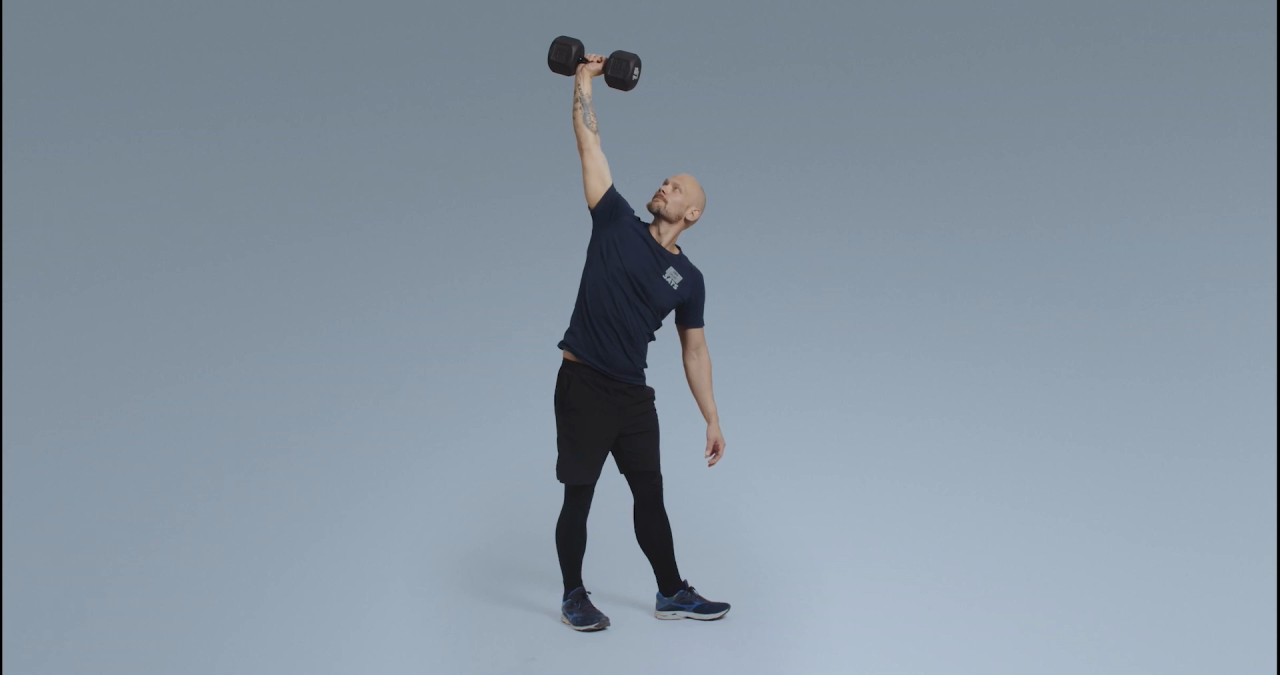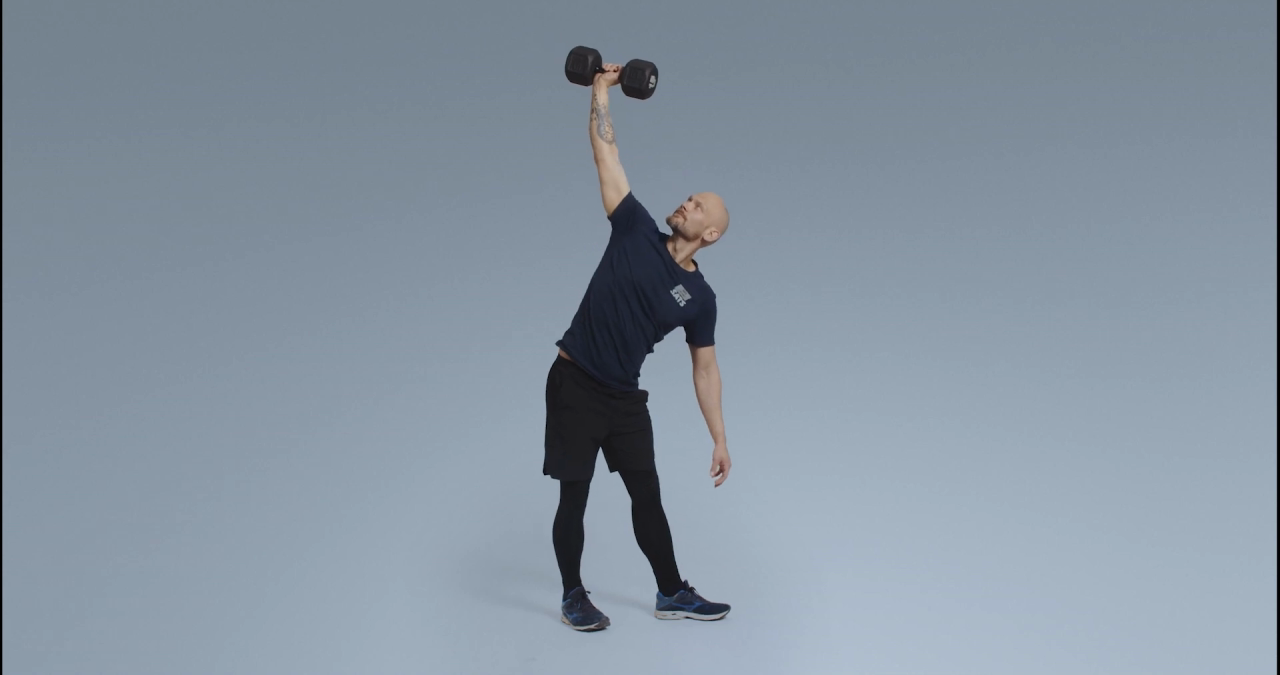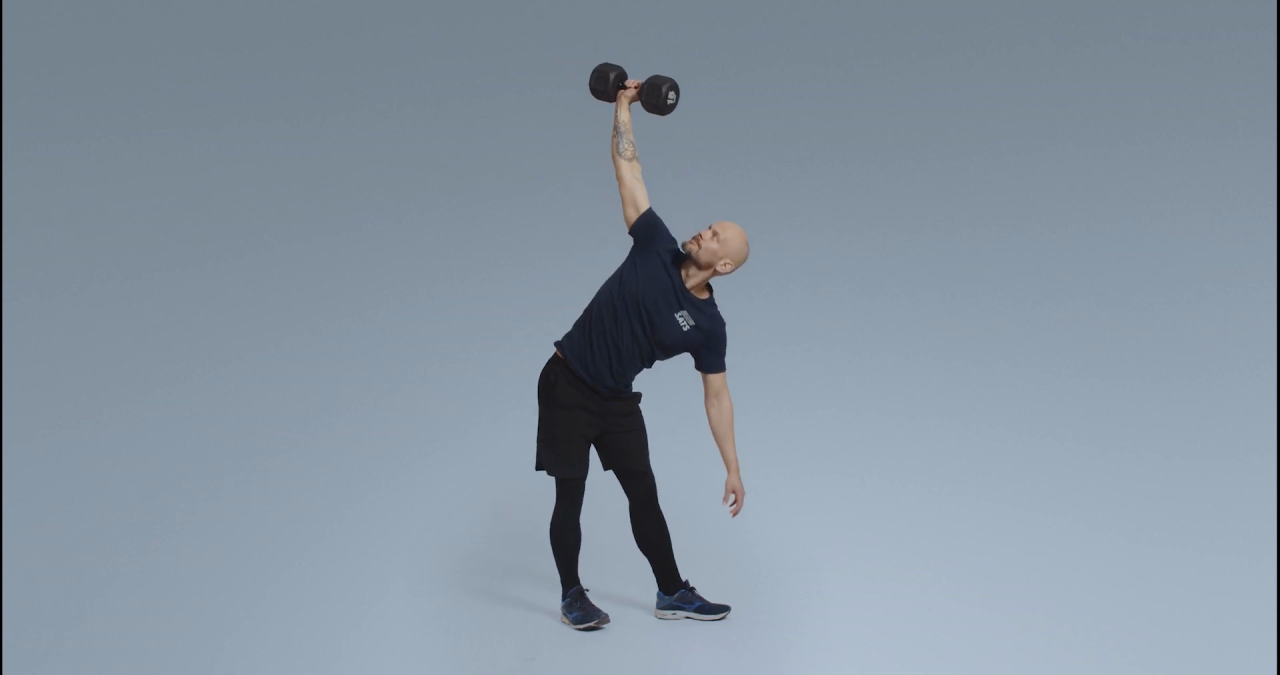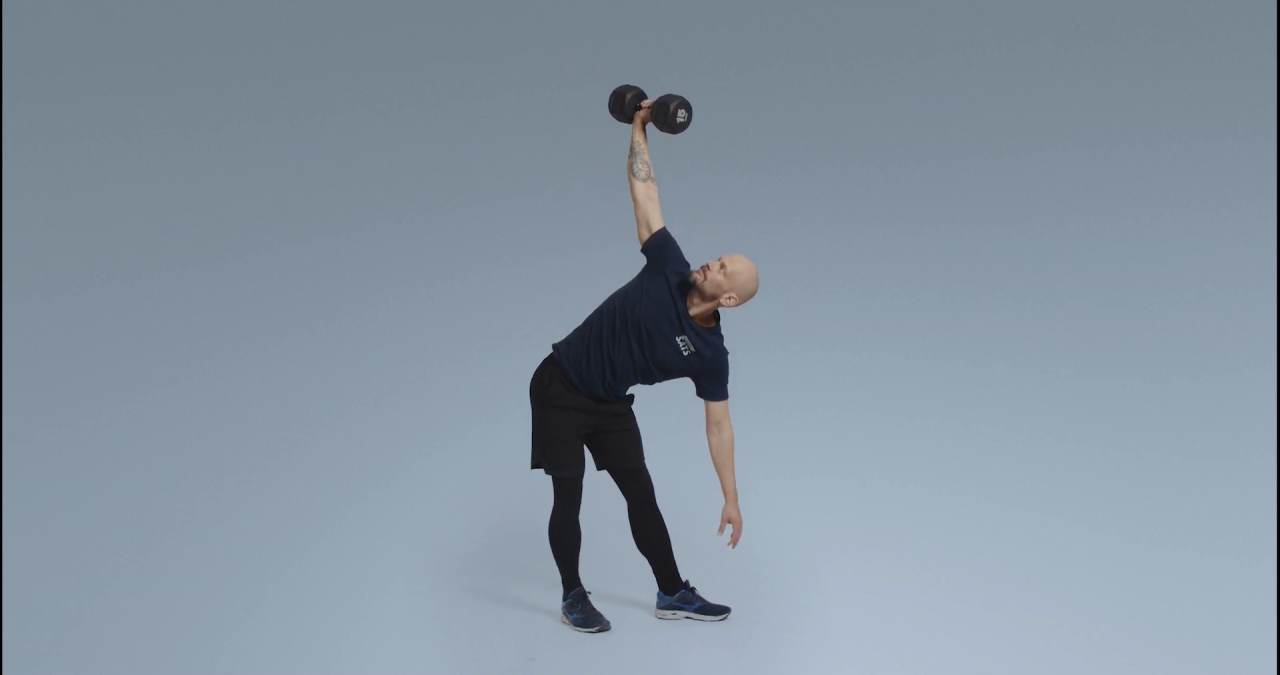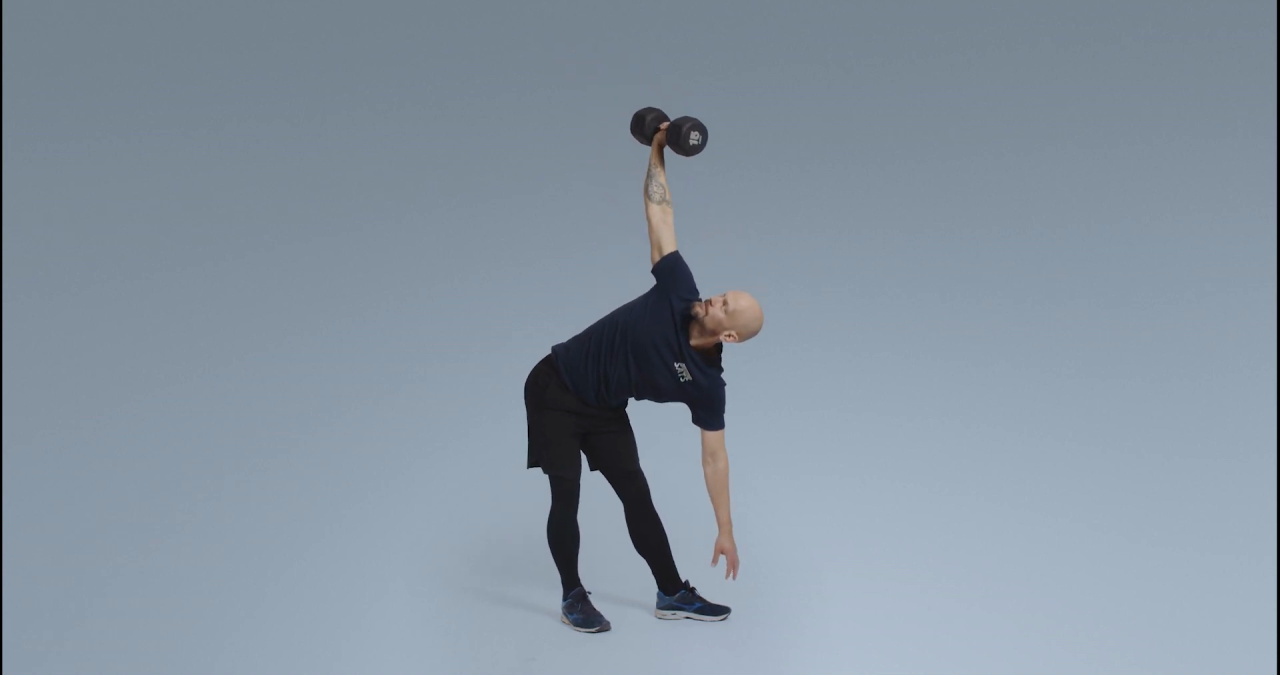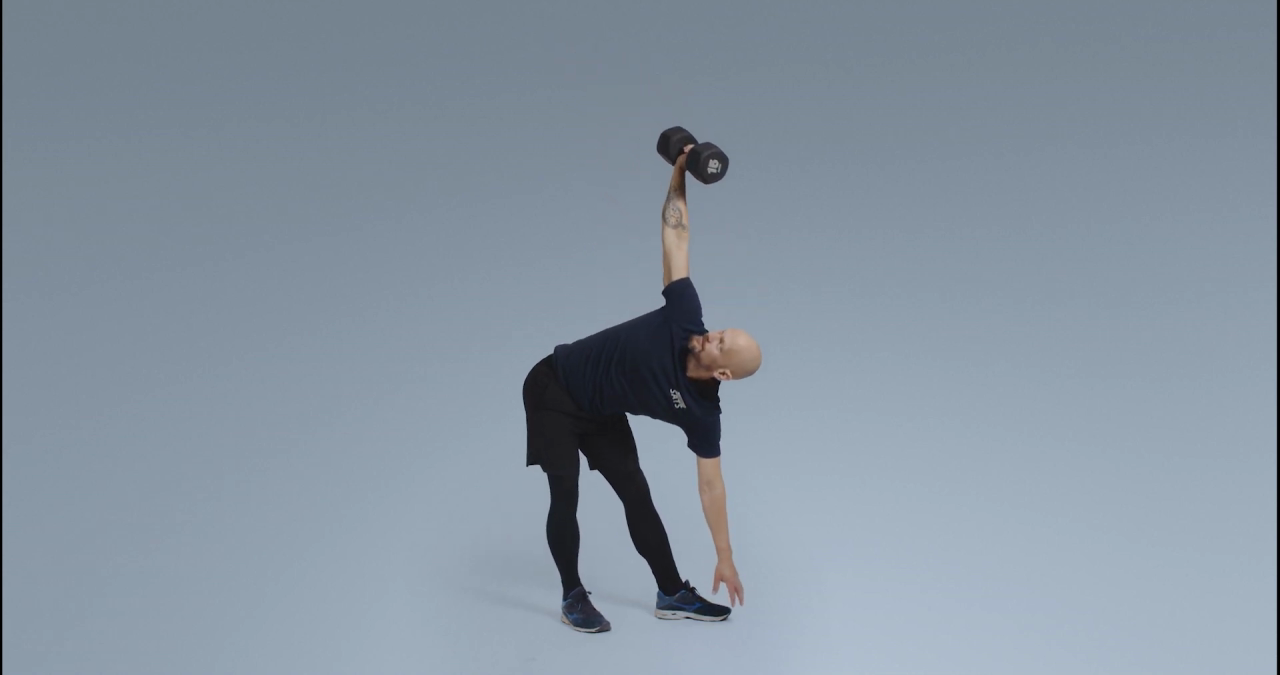
dt=0.4s
person 1, frame 1
left shoulder: (688, 279)
right shoulder: (617, 223)
left elbow: (695, 351)
right elbow: (589, 145)
left wrist: (712, 420)
right wrist: (584, 80)
left hip: (634, 393)
right hip: (584, 386)
left knee: (650, 495)
right knee: (579, 497)
left ankle: (671, 593)
right ankle: (574, 597)
person 1, frame 2
left shoulder: (700, 297)
right shoulder: (635, 231)
left elbow: (705, 369)
right elbow: (605, 154)
left wrist: (719, 439)
right wrist: (601, 90)
left hip: (626, 396)
right hip: (576, 385)
left knee: (647, 495)
right knee: (575, 496)
left ankle: (671, 592)
right ankle: (573, 597)
person 1, frame 3
left shoulder: (708, 325)
right shoulder: (656, 248)
left elbow: (716, 396)
right elbow: (627, 171)
left wrist: (733, 467)
right wrist: (623, 107)
left hip: (617, 399)
right hip: (567, 384)
left knee: (644, 494)
right knee: (571, 496)
left ankle: (672, 593)
right ankle: (572, 596)
person 1, frame 4
left shoulder: (709, 353)
right shoulder: (668, 269)
left elbow: (718, 425)
right elbow: (644, 191)
left wrist: (731, 498)
right wrist: (639, 129)
left hip: (610, 403)
right hip: (560, 387)
left knee: (641, 492)
right knee: (568, 496)
left ankle: (672, 593)
right ankle: (573, 597)
person 1, frame 5
left shoulder: (706, 383)
right shoulder: (678, 292)
left elbow: (714, 456)
right elbow: (660, 213)
left wrist: (725, 531)
right wrist: (657, 152)
left hip: (603, 409)
right hip: (555, 388)
left knee: (636, 493)
right knee: (567, 496)
left ankle: (672, 593)
right ankle: (572, 597)
person 1, frame 6
left shoulder: (700, 411)
right shoulder: (685, 319)
left elbow: (711, 484)
right elbow: (676, 235)
left wrist: (725, 559)
right wrist: (679, 174)
left hip: (600, 411)
right hip: (553, 388)
left knee: (636, 492)
right knee: (566, 493)
left ankle: (672, 593)
right ankle: (573, 597)
